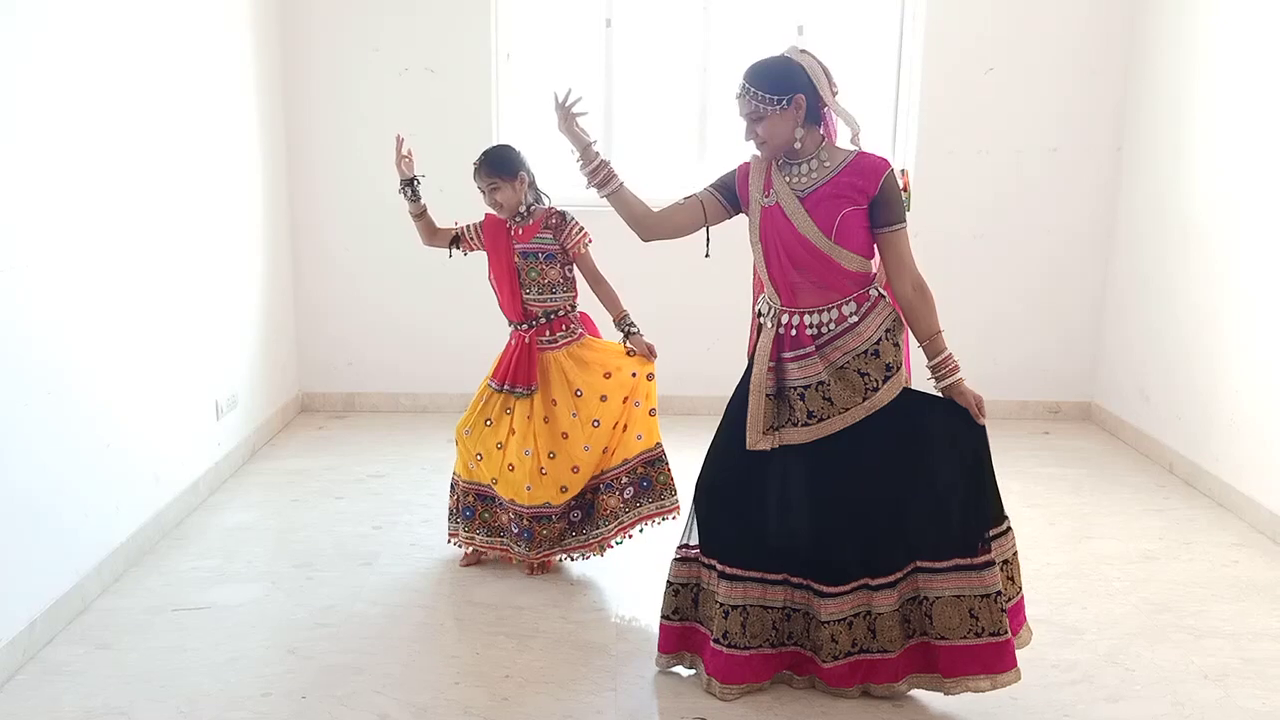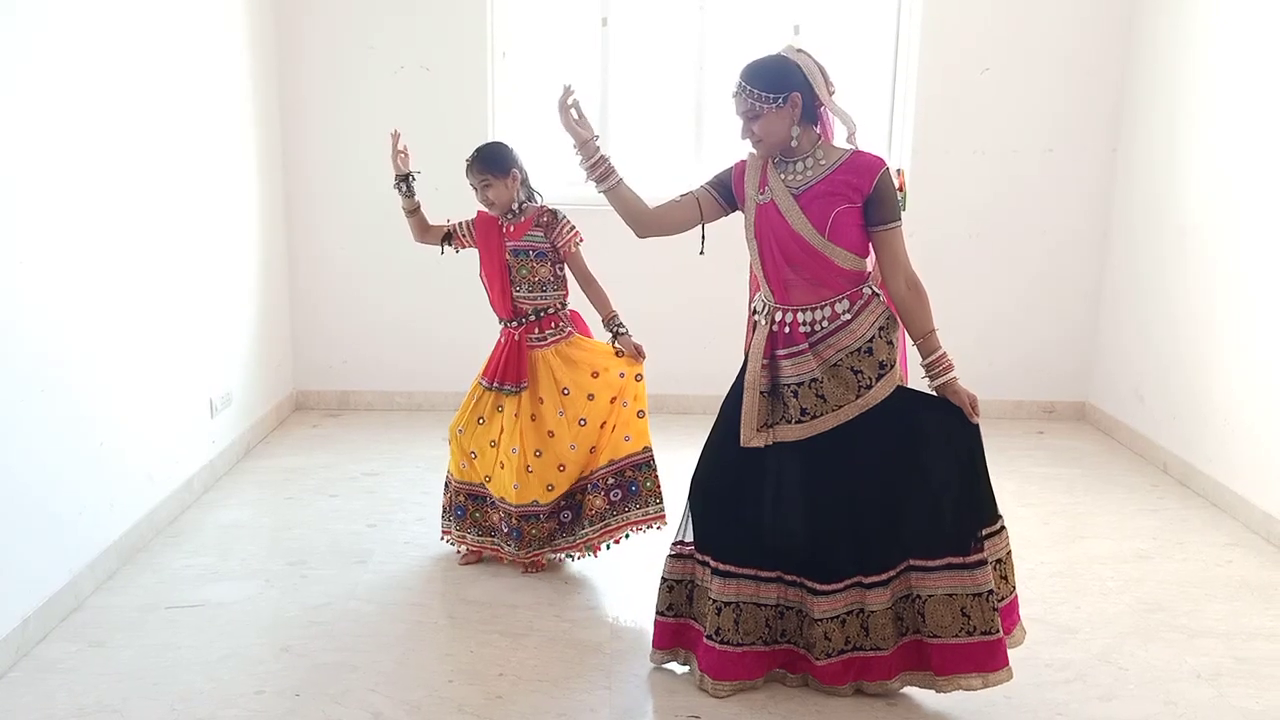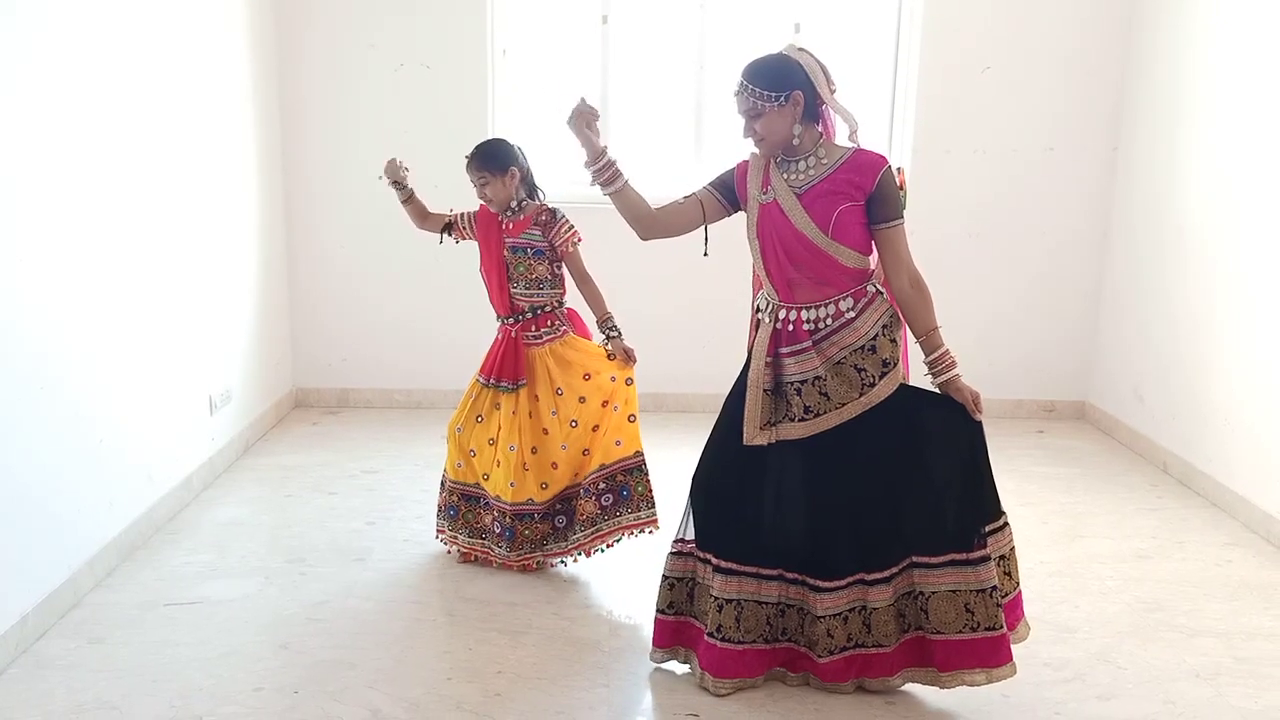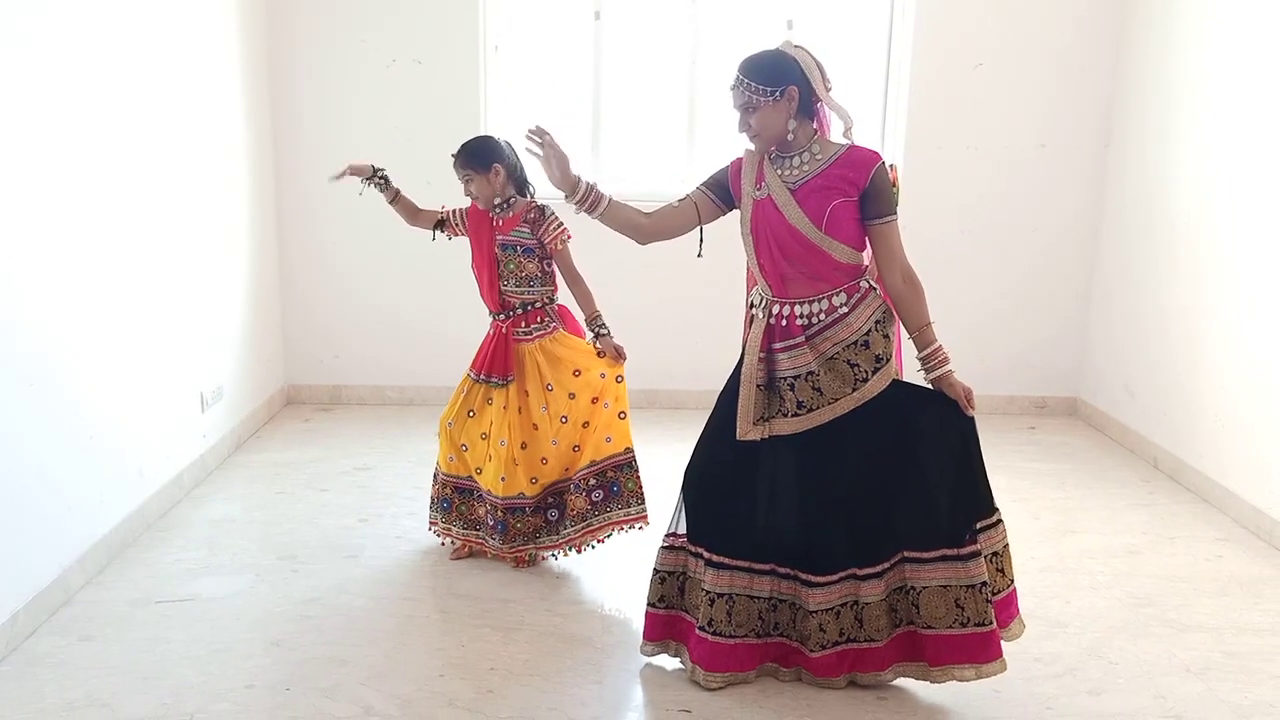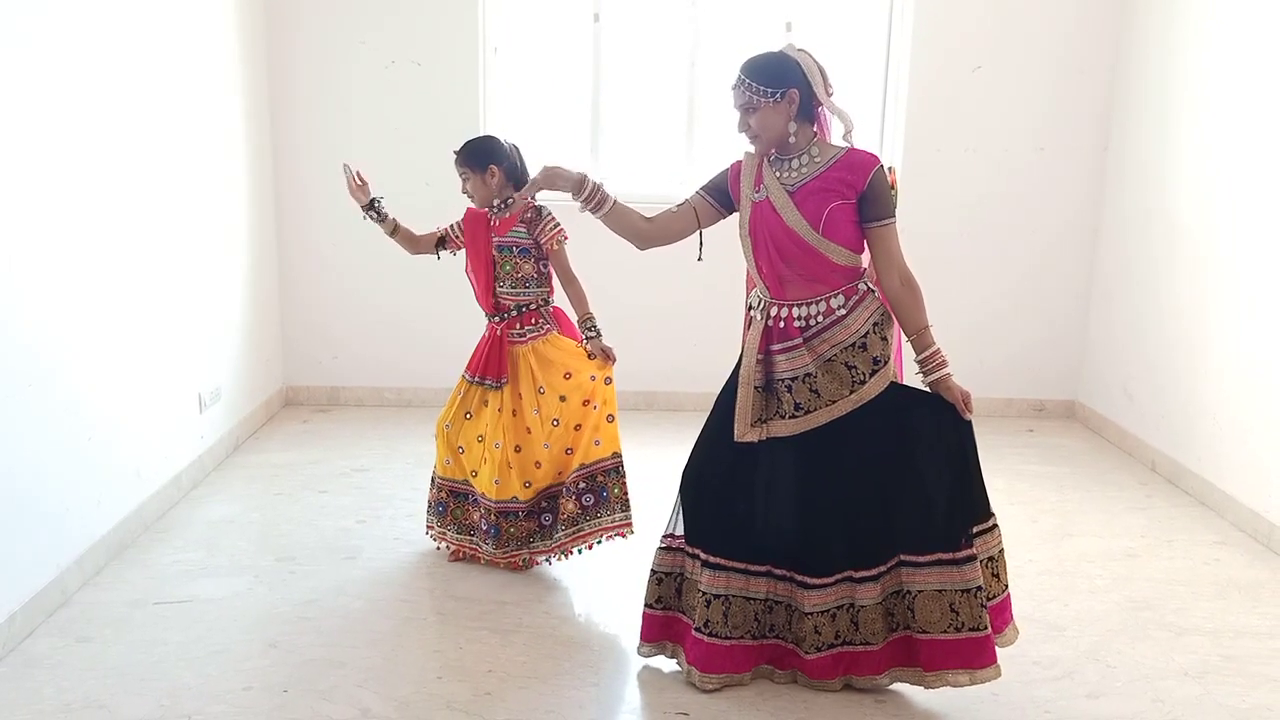
dt=1s
person 1, frame 1
left shoulder: (869, 174)
right shoulder: (750, 180)
left elbow: (906, 282)
right elbow: (652, 225)
left wrist: (948, 374)
right wrist: (586, 152)
left hip: (862, 364)
right hip: (782, 369)
left knee: (866, 506)
right knee: (753, 501)
left ankle: (864, 655)
right ankle: (763, 649)
person 1, frame 2
left shoulder: (864, 173)
right shoulder: (746, 178)
left elbow: (901, 281)
right elbow: (648, 222)
left wrist: (943, 374)
right wrist: (588, 148)
left hip: (857, 362)
right hip: (777, 366)
left knee: (862, 502)
right knee: (745, 497)
left ankle: (859, 650)
right ankle: (760, 643)
person 1, frame 3
left shoulder: (866, 172)
right shoulder: (749, 177)
left elbow: (903, 279)
right elbow: (651, 223)
left wrist: (946, 371)
right wrist: (597, 153)
left hip: (861, 361)
right hip: (781, 365)
left knee: (868, 500)
right knee: (746, 495)
left ankle: (865, 649)
right ankle: (763, 644)
person 1, frame 4
left shoulder: (861, 168)
right shoulder: (744, 175)
left elbow: (897, 274)
right elbow: (648, 228)
left wrist: (939, 366)
right wrist: (571, 183)
left hip: (855, 356)
right hip: (775, 360)
left knee: (863, 496)
right knee: (742, 491)
left ankle: (856, 645)
right ankle: (760, 641)
person 1, frame 5
left shoulder: (861, 171)
right shoulder: (744, 177)
left elbow: (895, 277)
right elbow: (649, 233)
left wrist: (937, 371)
right wrist: (581, 188)
left hip: (854, 359)
right hip: (774, 361)
left knee: (862, 497)
right knee: (735, 490)
left ankle: (858, 648)
right ankle: (753, 641)
person 2, frame 1
left shoulder: (558, 223)
right shoulder: (490, 230)
left elbow: (595, 279)
right elbow: (431, 237)
left wrist: (630, 330)
right wrist: (410, 186)
left hip: (566, 348)
right hip: (521, 351)
left knee: (557, 440)
right knee: (486, 434)
left ankle: (544, 542)
right ankle: (494, 533)
person 2, frame 2
left shoulder: (550, 222)
right shoulder: (483, 228)
left elbow: (586, 278)
right elbow: (423, 234)
left wrist: (619, 332)
right wrist: (404, 181)
left hip: (557, 346)
right hip: (512, 348)
left knee: (551, 439)
right knee: (478, 433)
left ankle: (540, 541)
right ankle: (488, 534)
person 2, frame 3
left shoulder: (549, 220)
right shoulder: (483, 223)
left elbow: (583, 279)
right elbow: (423, 220)
left wrist: (612, 334)
right wrist: (400, 179)
left hip: (554, 343)
right hip: (509, 346)
left knee: (548, 436)
right knee: (477, 431)
left ankle: (537, 541)
right ankle: (484, 534)
person 2, frame 4
left shoulder: (538, 217)
right shoulder: (475, 220)
left elbow: (572, 277)
right elbow: (414, 216)
left wrist: (601, 332)
right wrist: (376, 178)
left hip: (546, 338)
right hip: (501, 342)
left knee: (540, 430)
right knee: (469, 426)
left ankle: (532, 534)
right ankle: (480, 529)
person 2, frame 5
left shoulder: (536, 218)
right shoulder: (474, 224)
left elbow: (568, 278)
right elbow: (417, 245)
left wrist: (592, 334)
right wrist: (370, 206)
left hip: (540, 341)
right hip: (497, 344)
left knee: (534, 434)
right knee: (463, 429)
left ankle: (526, 536)
right ankle: (476, 533)
